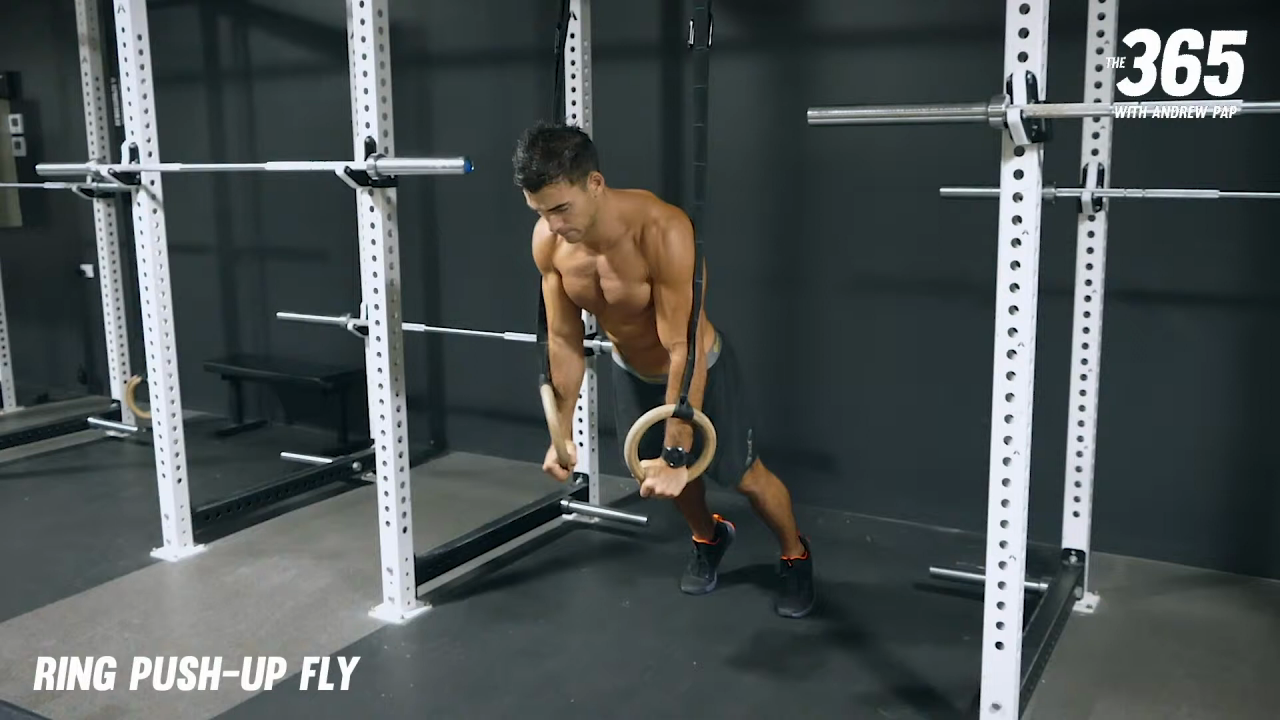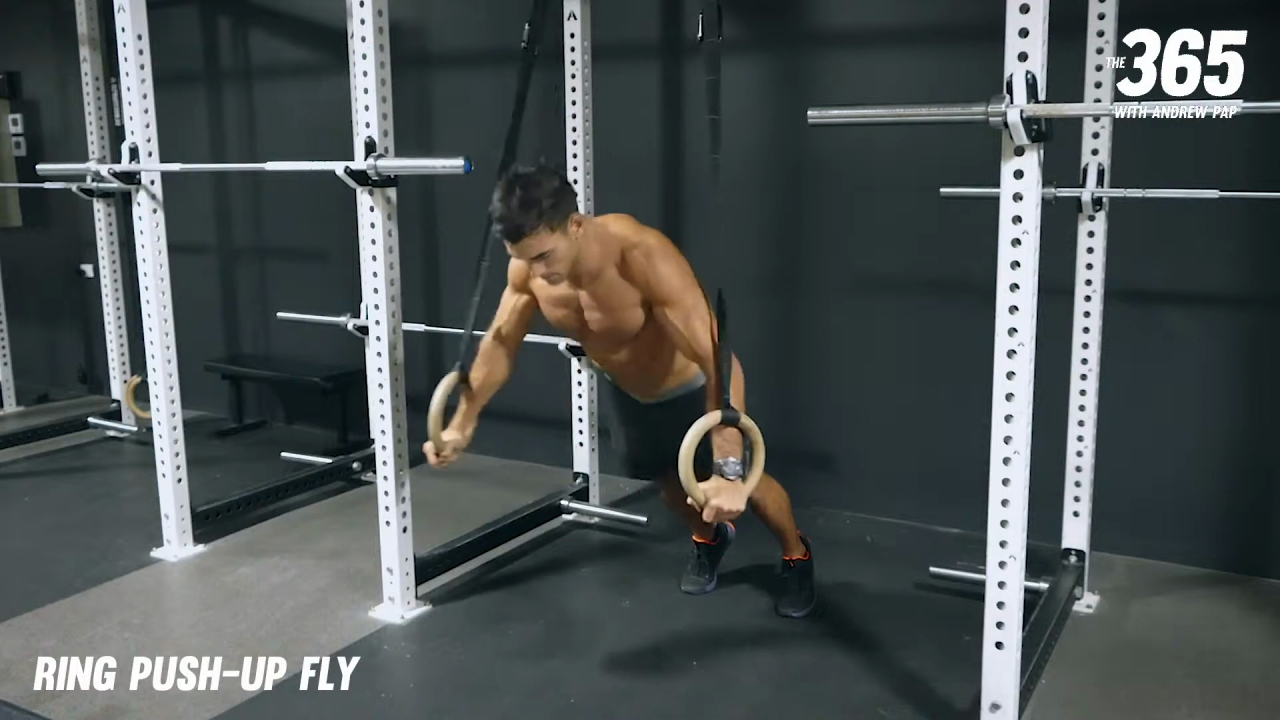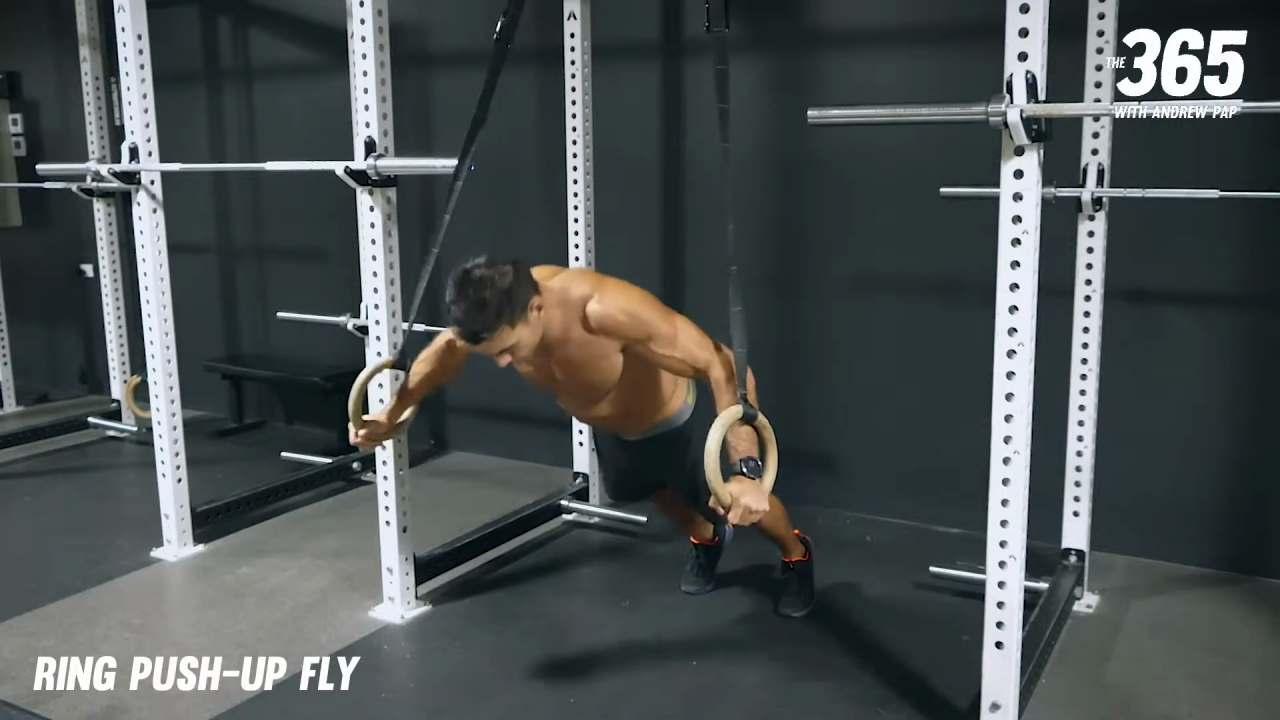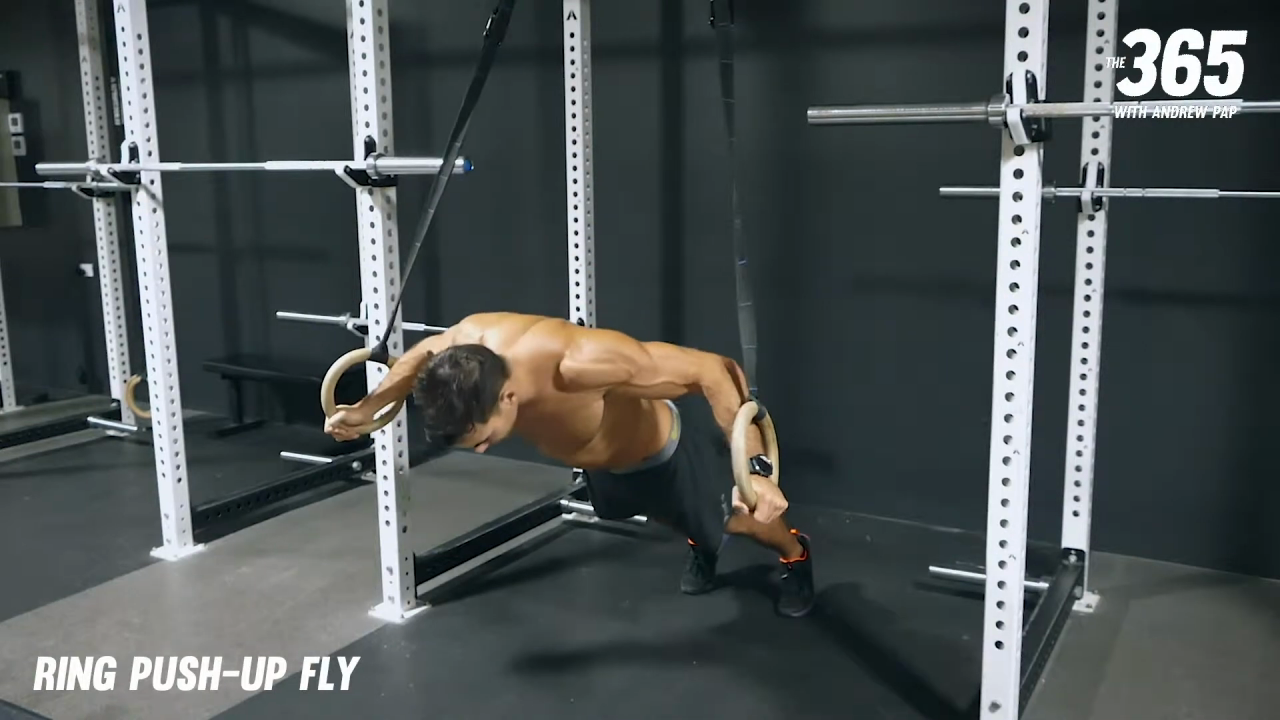
dt=0.5s
person 1, frame 1
left shoulder: (660, 231)
right shoulder: (547, 241)
left elbow: (682, 351)
right elbow: (564, 340)
left wrist: (676, 456)
right wrist: (563, 433)
left hip: (698, 369)
right hip: (631, 372)
left knee: (744, 475)
right knee: (660, 469)
left ankle: (796, 556)
right ankle: (709, 537)
person 1, frame 2
left shoulder: (644, 258)
right shoulder: (528, 266)
left elbow: (717, 361)
right elbow: (500, 342)
left wrist: (729, 470)
right wrist: (463, 422)
left hip: (688, 388)
right hip: (626, 390)
left knee: (742, 482)
right knee: (666, 478)
left ankle: (797, 556)
right ankle: (709, 539)
person 1, frame 3
left shoulder: (604, 309)
right shoulder: (500, 313)
left elbow: (722, 365)
right elbow: (444, 350)
left wrist: (746, 470)
right wrist: (391, 414)
left hip: (676, 421)
right hip: (612, 430)
left knee: (740, 503)
right knee: (659, 497)
left ankle: (796, 555)
right ankle: (706, 539)
person 1, frame 4
left shoulder: (576, 363)
right shoulder: (469, 343)
left elbow: (717, 371)
right elbow: (424, 357)
left wrist: (756, 470)
right wrist: (365, 410)
left hip: (661, 450)
right hip: (603, 462)
left knee: (730, 518)
right knee: (674, 516)
left ankle: (795, 555)
right ankle: (701, 542)
